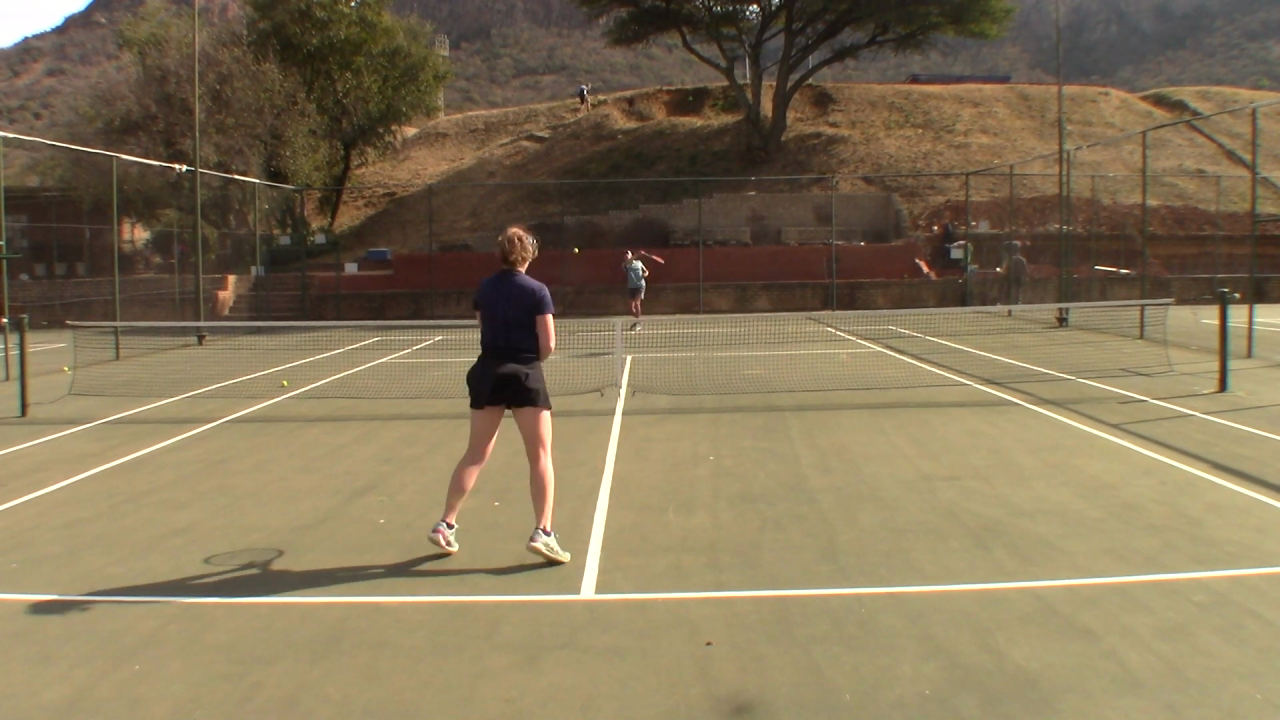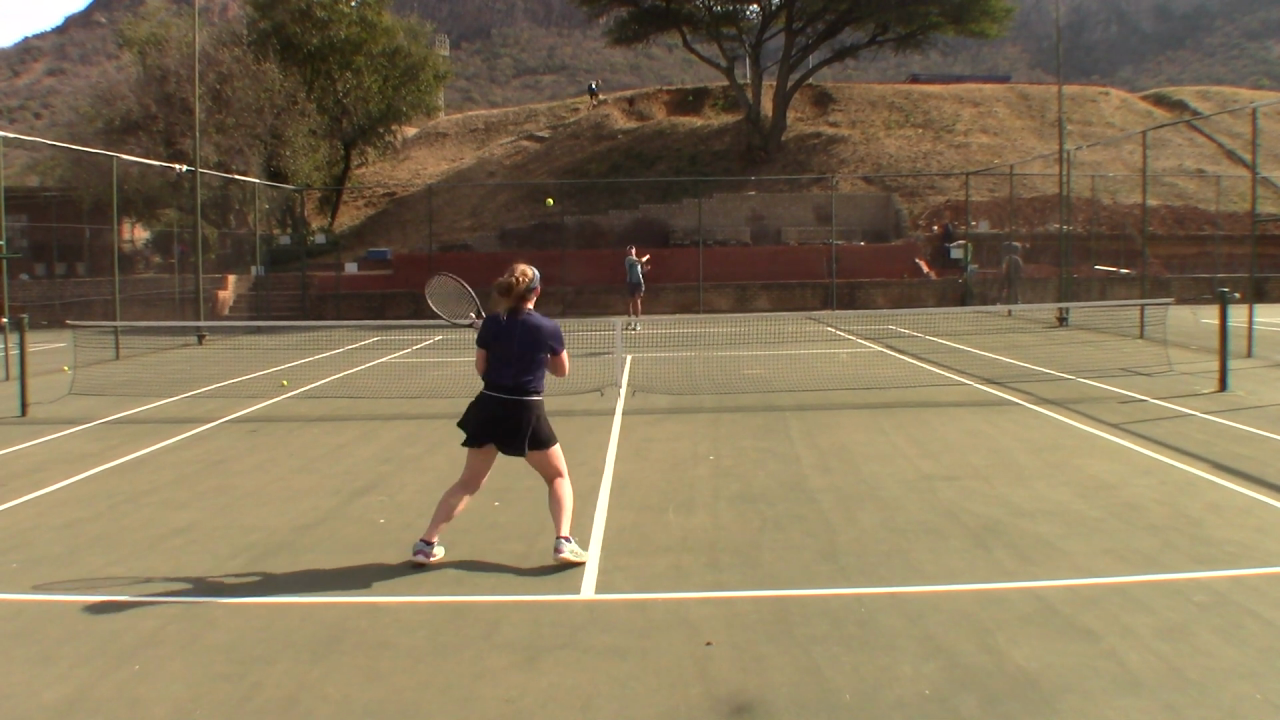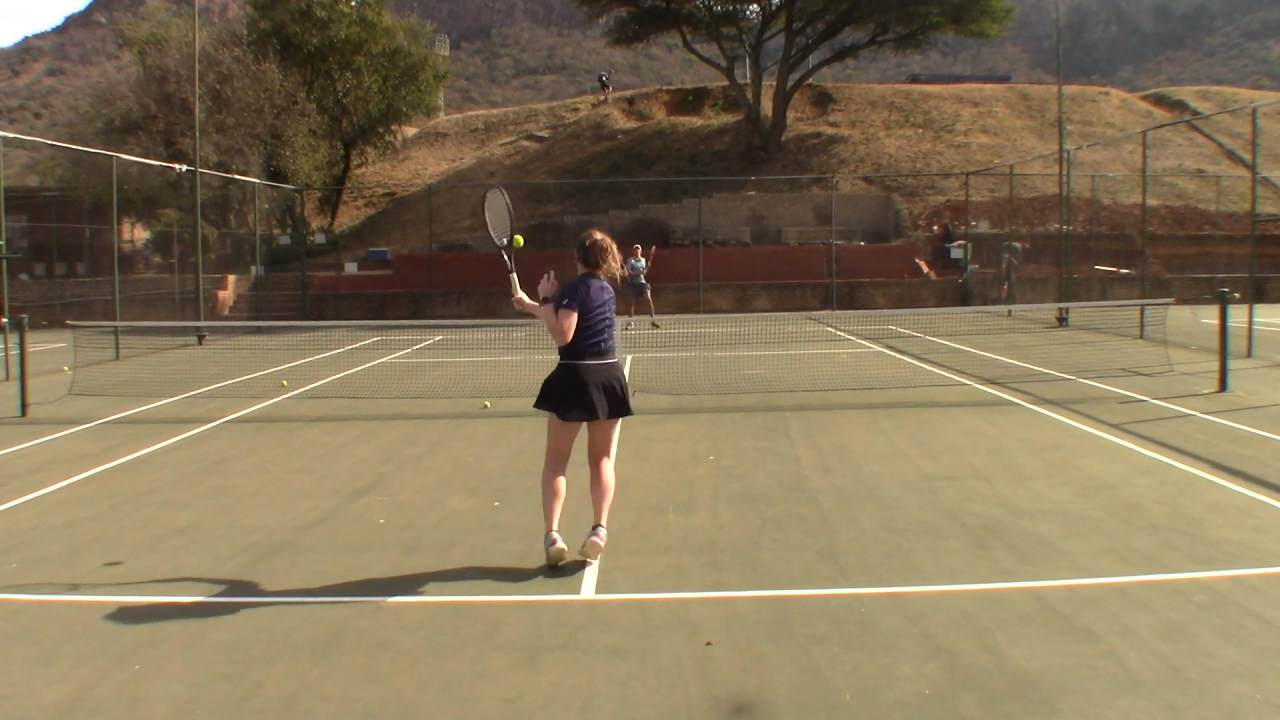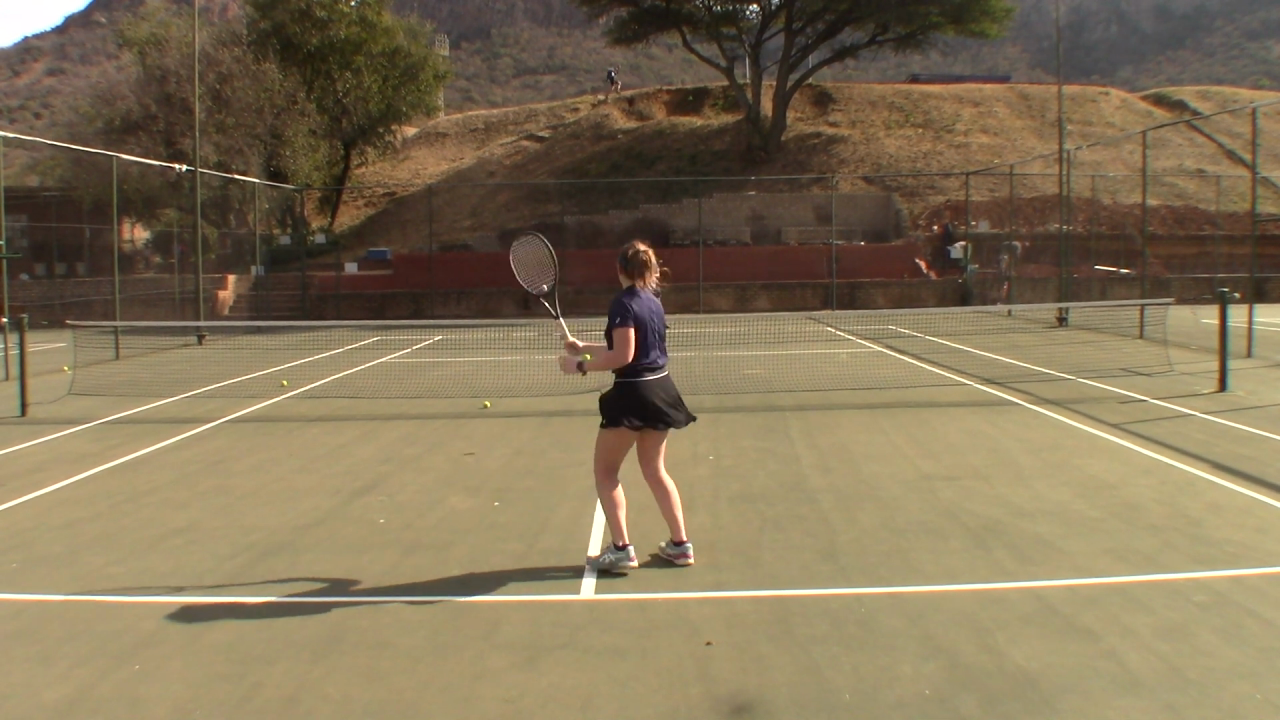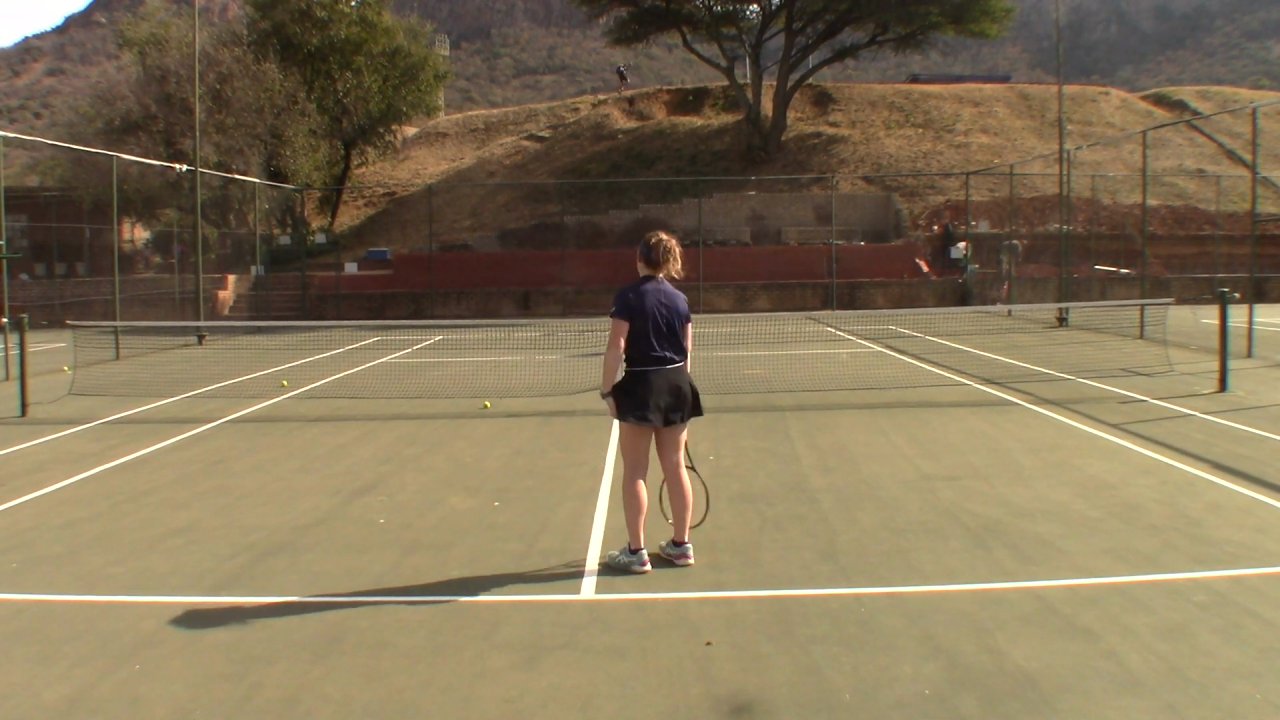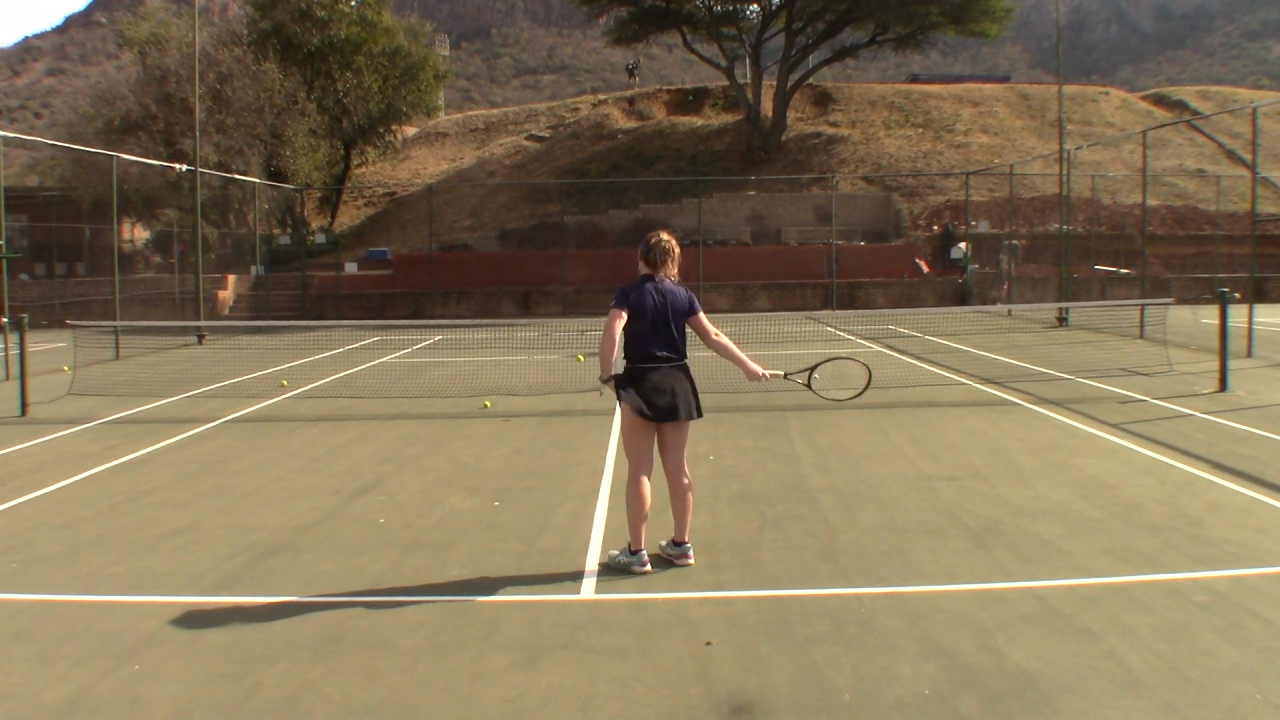
dt=0.3s
person 1, frame 1
left shoulder: (486, 288)
right shoulder: (536, 291)
left elbow: (484, 328)
right elbow: (548, 344)
left hip: (488, 370)
right hip: (524, 374)
left knee: (476, 456)
right knee: (541, 457)
left ankle: (445, 525)
right ankle: (542, 533)
person 1, frame 2
left shoulder: (495, 326)
right shoulder: (549, 327)
left elbow: (481, 368)
right elbow: (562, 370)
left hip: (491, 409)
right hip: (527, 414)
left knee: (468, 483)
right knee: (558, 479)
left ankle: (427, 542)
right ankle: (564, 542)
person 1, frame 3
left shoulder: (572, 289)
right shoulder: (605, 288)
left elbow: (562, 335)
left wrist: (543, 304)
right wrist: (540, 304)
left hip: (575, 379)
right hip: (608, 378)
left knee: (555, 463)
right knee: (601, 460)
left ankle: (552, 535)
right ankle: (599, 529)
person 1, frame 4
left shoulder: (622, 305)
right shoulder: (654, 303)
left elbow: (623, 356)
left wrist: (581, 364)
right wrist: (585, 347)
left hip: (631, 395)
right hip: (660, 391)
left knee: (605, 472)
right knee: (655, 471)
left ankle: (621, 548)
right ankle: (681, 543)
person 1, frame 5
left shoulder: (628, 296)
right shoulder: (679, 299)
left elbow: (616, 347)
right elbow: (686, 351)
left wrist: (607, 391)
left hip: (640, 386)
right hip: (676, 384)
left knee: (635, 472)
right knee: (676, 467)
left ankle: (636, 552)
right ankle: (681, 544)
person 1, frame 6
left shoulder: (629, 294)
right shoulder: (682, 295)
left elbow: (611, 335)
right elbow: (711, 337)
left wrist: (606, 376)
right wrist: (747, 365)
left hip: (640, 385)
right hip: (676, 384)
left knee: (639, 471)
right knee: (677, 468)
left ankle: (637, 552)
right ankle: (681, 544)
